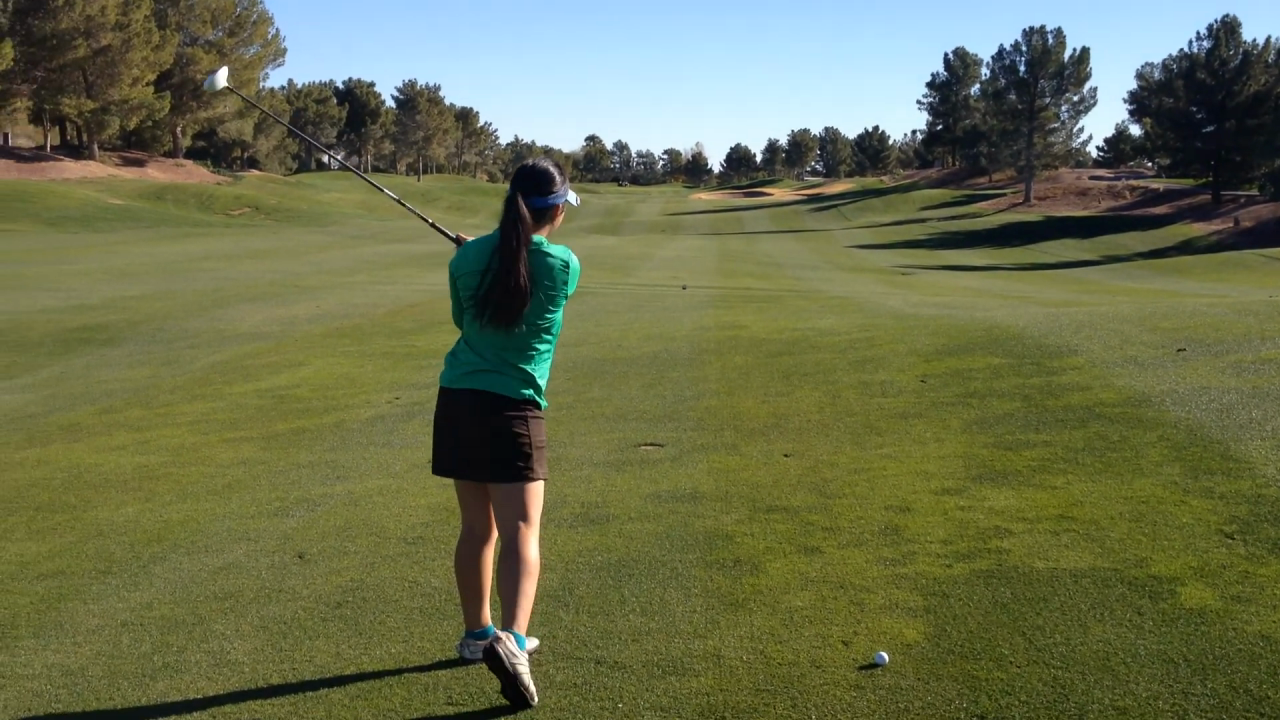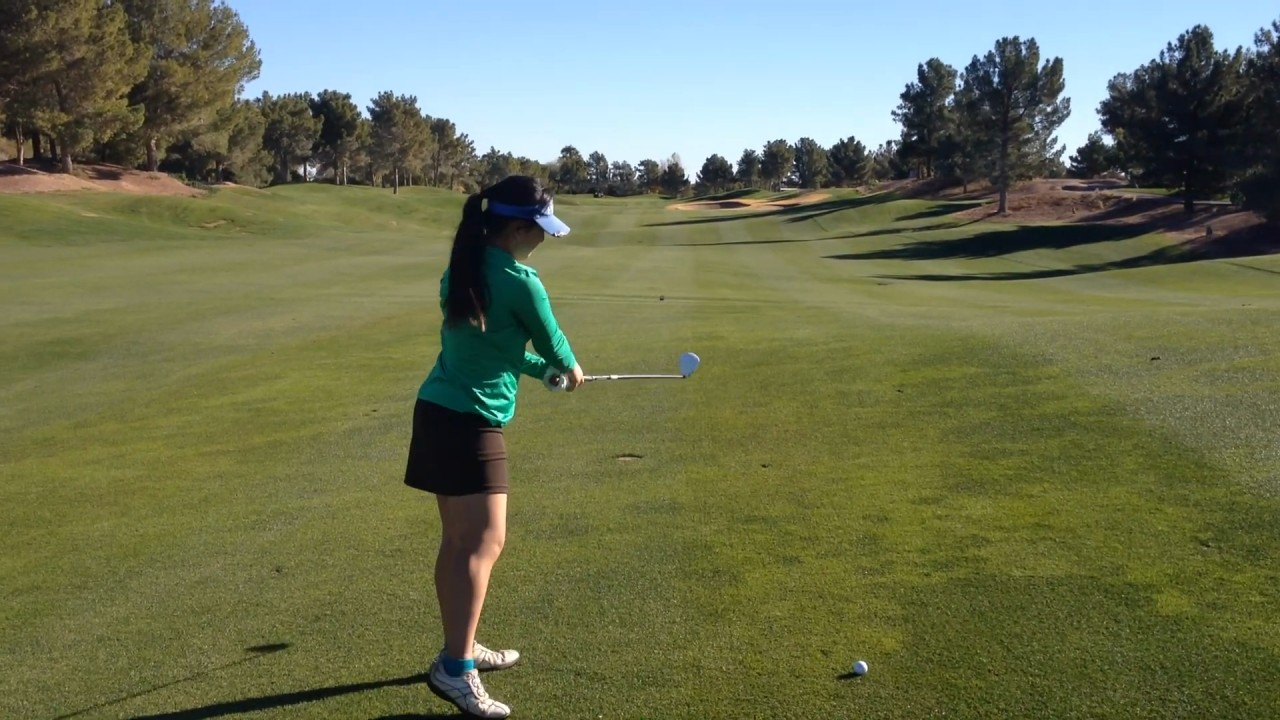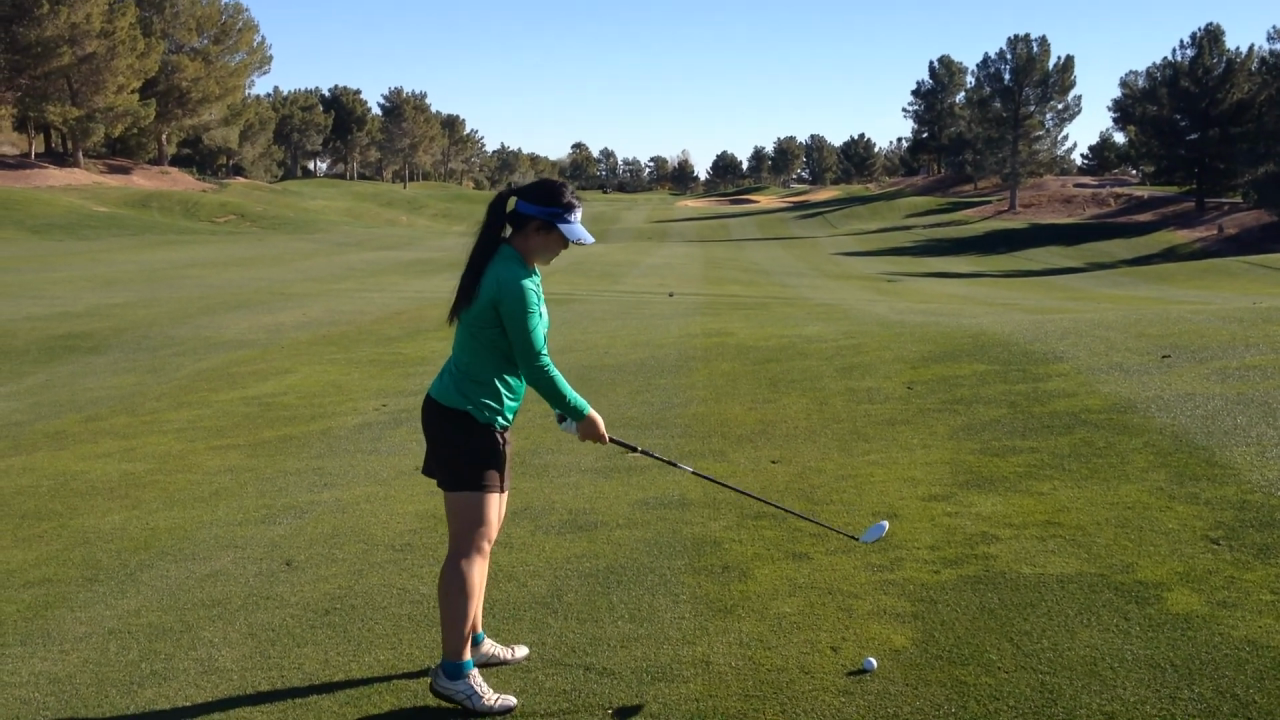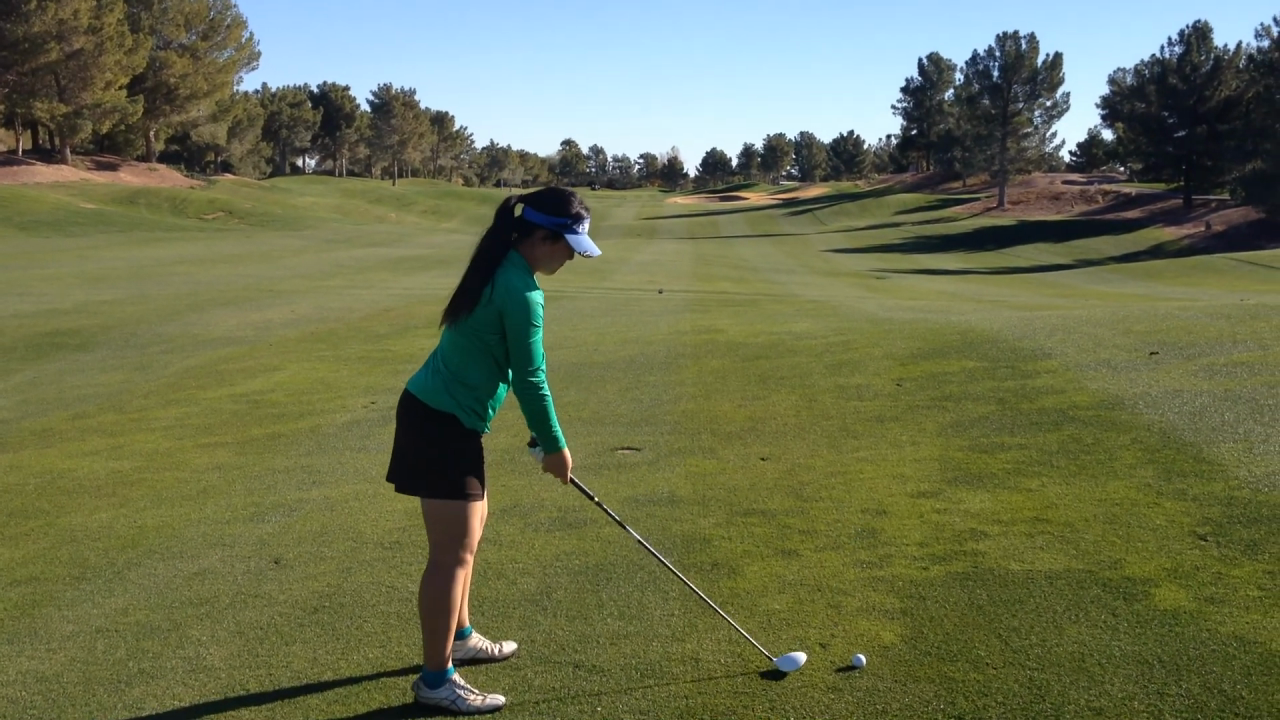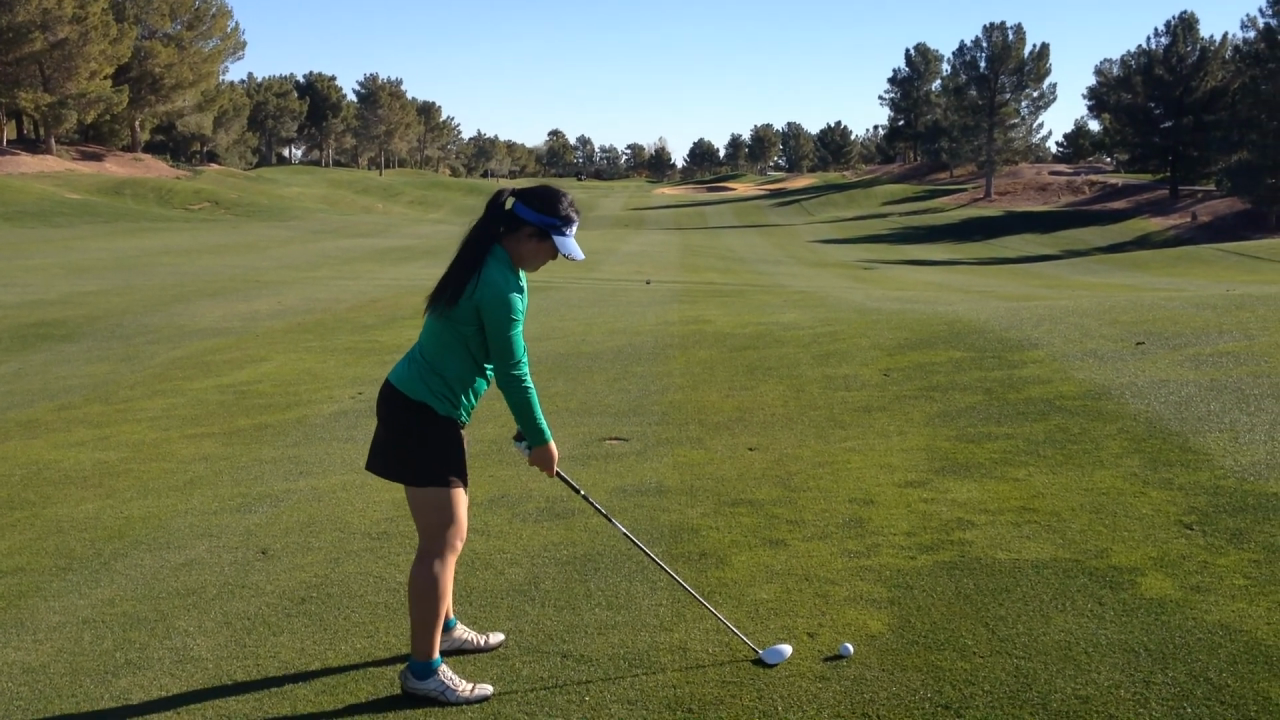
dt=0.4s
person 1, frame 1
left shoulder: (469, 257)
right shoulder: (564, 265)
left hip: (457, 399)
right hip: (511, 407)
left knee: (478, 527)
right knee: (522, 528)
left ankle: (479, 634)
right ankle: (508, 640)
person 1, frame 2
left shoulder: (462, 268)
right shoulder: (520, 281)
right elbow: (548, 342)
left wrist: (543, 369)
right wrist: (569, 369)
left hip: (440, 411)
right hip: (470, 421)
left knee: (460, 539)
right knee: (485, 543)
left ankle: (461, 647)
right ankle: (454, 668)
person 1, frame 3
left shoulder: (504, 264)
right shoulder: (517, 282)
left elbow: (527, 355)
right elbow: (535, 364)
left wrist: (568, 409)
right wrist: (581, 412)
left hip: (479, 414)
right hip: (466, 418)
left knee: (483, 534)
right knee: (473, 544)
left ankle: (472, 641)
right ankle: (453, 671)
person 1, frame 4
left shoulder: (499, 269)
right shoulder: (521, 293)
right elbow: (529, 379)
left wrist: (541, 435)
right wrist: (555, 446)
left hip: (435, 411)
right hip: (444, 424)
left knee: (463, 538)
right knee: (453, 553)
left ankle: (458, 636)
right ankle: (435, 680)
person 1, frame 5
left shoulder: (493, 263)
right shoulder: (501, 285)
left elbow: (501, 364)
right elbow: (512, 372)
left wrist: (528, 429)
right wrist: (541, 438)
left hip: (431, 405)
right hip: (422, 412)
left knee: (452, 524)
right knee: (442, 541)
left ankle: (443, 628)
right ankle: (424, 670)
